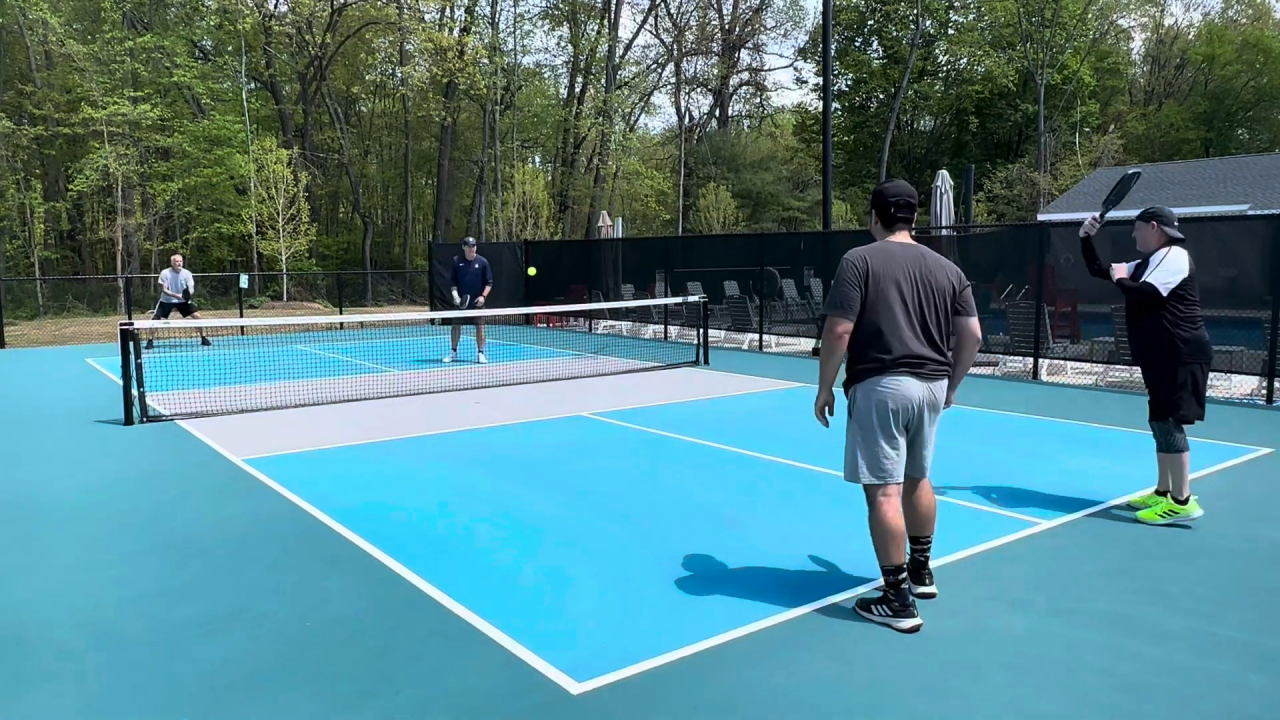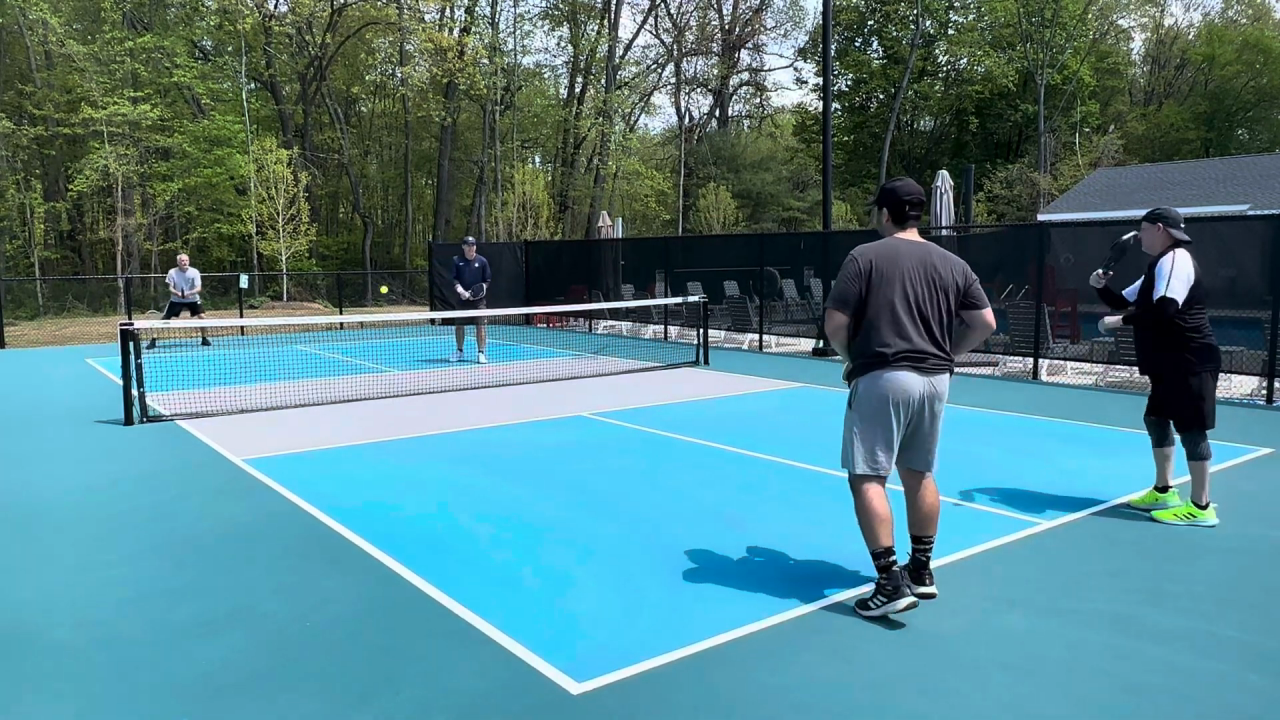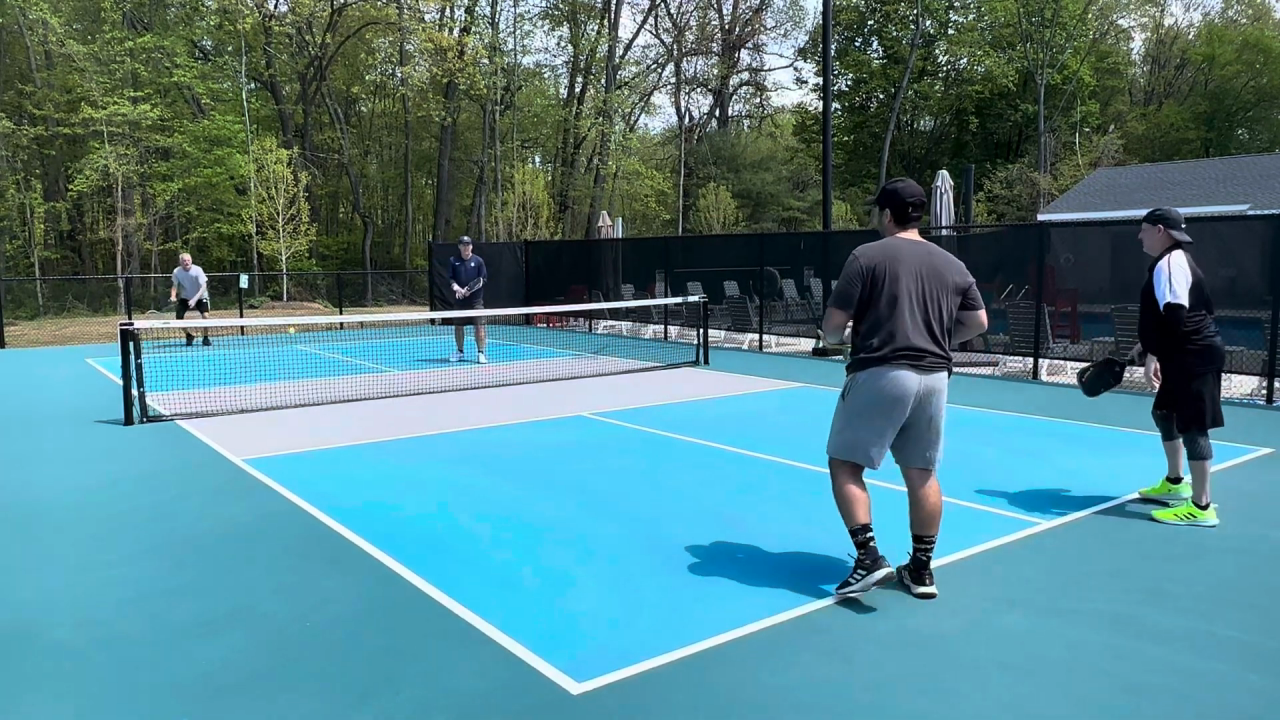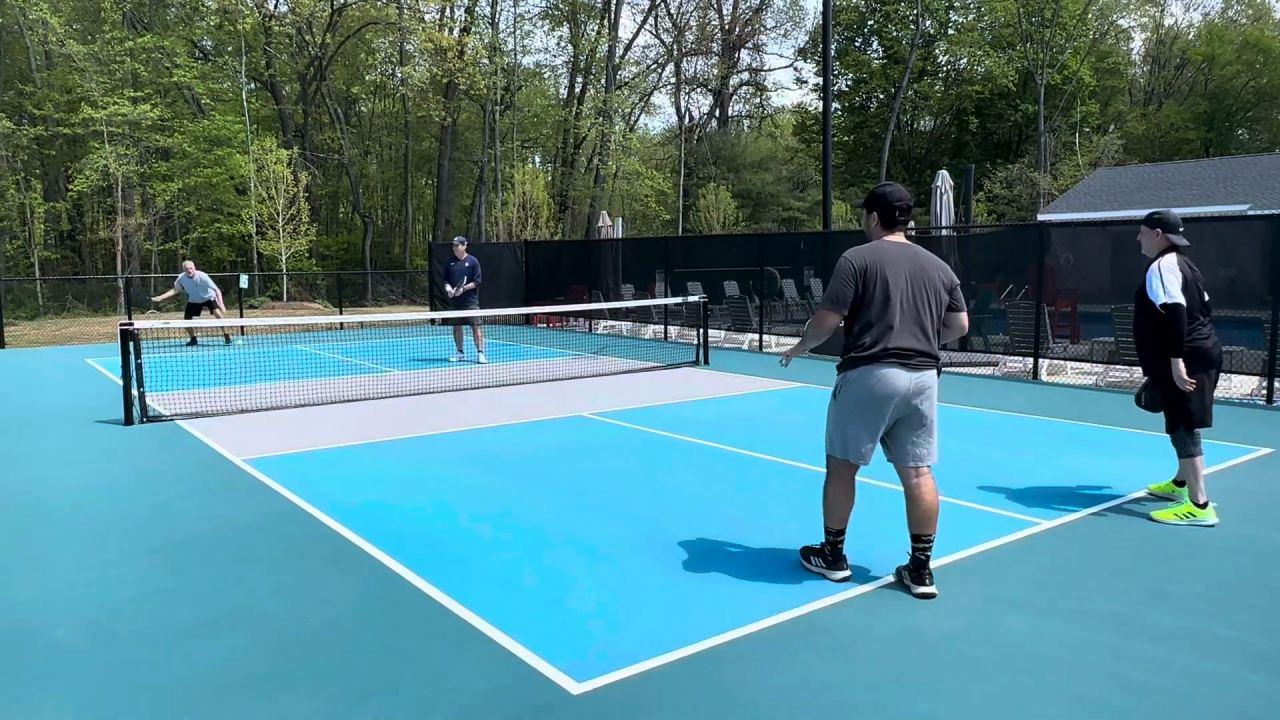
dt=0.2s
person 1, frame 1
left shoulder: (859, 261)
right shoulder: (945, 267)
left elbow: (838, 331)
right elbow: (971, 335)
left wrist: (825, 385)
right wrist: (951, 382)
left hip: (881, 386)
right hip: (931, 386)
left knee: (882, 491)
right knee: (917, 479)
left ankle: (898, 600)
right ankle: (921, 571)
person 1, frame 2
left shoulder: (865, 256)
right shoulder: (953, 264)
left elbow: (834, 323)
right elbow: (985, 323)
left wrist: (848, 354)
left hip: (882, 380)
right hip: (934, 380)
left knee: (867, 481)
right knee: (919, 475)
left ankle: (892, 580)
right ankle: (921, 570)
person 1, frame 3
left shoulder: (868, 256)
right shoulder: (951, 265)
left elbow: (835, 321)
right elbow: (978, 323)
left wrist: (837, 339)
left hip: (879, 376)
right hip: (931, 379)
left knee: (845, 465)
right knee: (923, 475)
left ankle: (870, 558)
right ankle: (921, 569)
person 1, frame 4
left shoulder: (858, 259)
right shoulder: (938, 266)
left elbow: (826, 321)
right elbow: (959, 326)
left wrist: (798, 346)
left hip: (869, 376)
right hip: (922, 378)
left knee: (842, 466)
right knee: (917, 473)
left ankle: (833, 555)
right ankle: (920, 569)
person 2, frame 1
left shoulder: (1172, 256)
right shoulder: (1147, 263)
left elbow: (1145, 294)
right elbow: (1100, 272)
left wrist: (1122, 277)
right wrist: (1086, 240)
left hip: (1180, 355)
right hip: (1162, 357)
left knee: (1168, 420)
right knee: (1162, 422)
left ankle: (1183, 501)
right ankle: (1164, 493)
person 2, frame 2
left shoulder: (1175, 261)
right shoulder: (1162, 264)
left elbow: (1166, 310)
right elbow: (1126, 302)
left wrist: (1121, 320)
right wrist: (1102, 287)
left hip: (1190, 360)
right hip: (1171, 362)
left knee: (1190, 428)
right knee: (1156, 418)
left ankle: (1200, 507)
right ankle: (1164, 491)
person 2, frame 3
left shoulder: (1169, 264)
right shoulder: (1177, 261)
left elbow: (1174, 315)
left wrist: (1152, 355)
right wrist: (1146, 345)
left hip: (1192, 360)
right hip: (1192, 358)
left knee: (1192, 427)
right knee: (1164, 412)
left ankle: (1201, 507)
right ankle: (1174, 482)
person 2, frame 4
left shoulder: (1161, 266)
right shoulder: (1184, 264)
left elbow: (1174, 314)
left wrist: (1175, 359)
left hip: (1186, 361)
right hip: (1203, 355)
left knee: (1179, 428)
right knee: (1185, 425)
left ankle: (1200, 506)
right ankle: (1183, 484)
